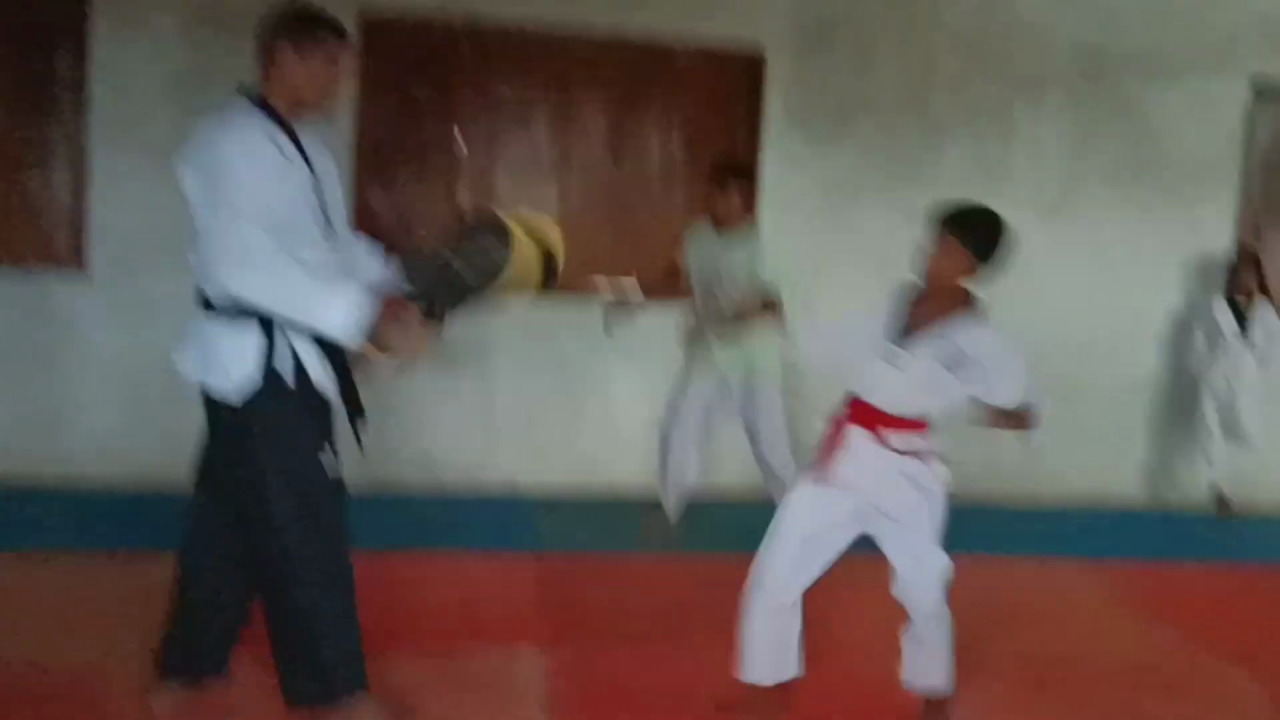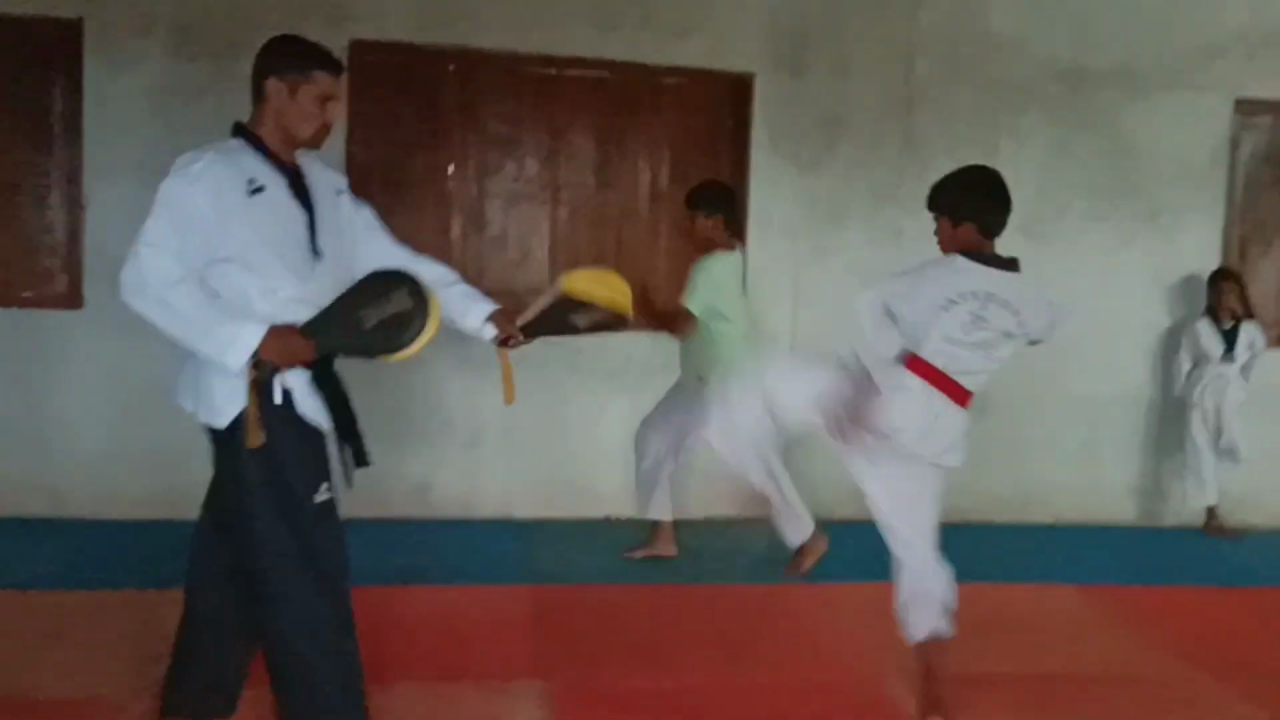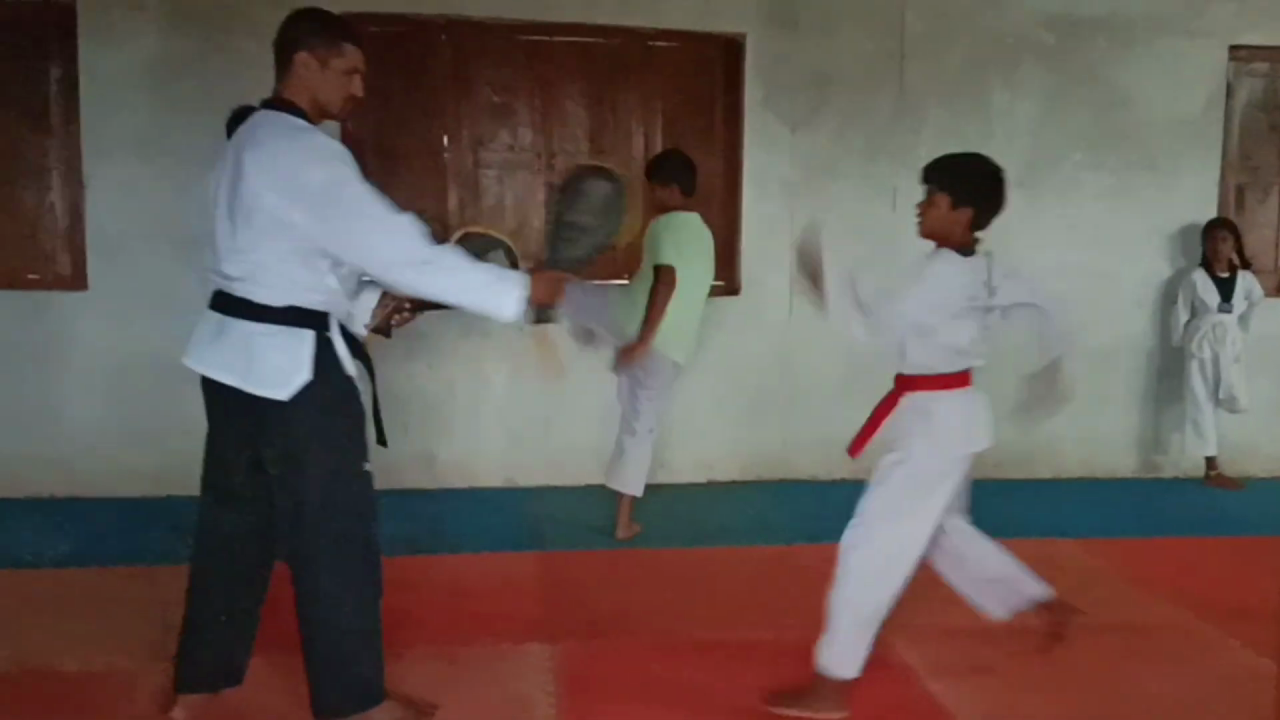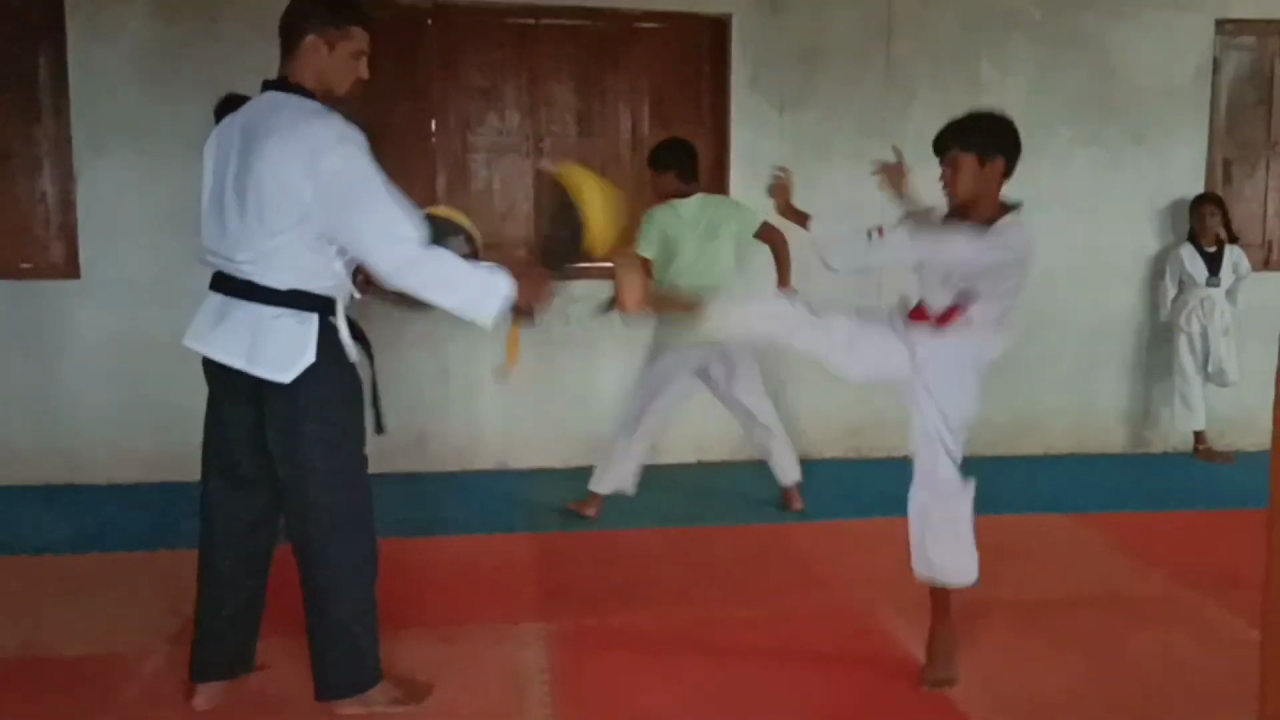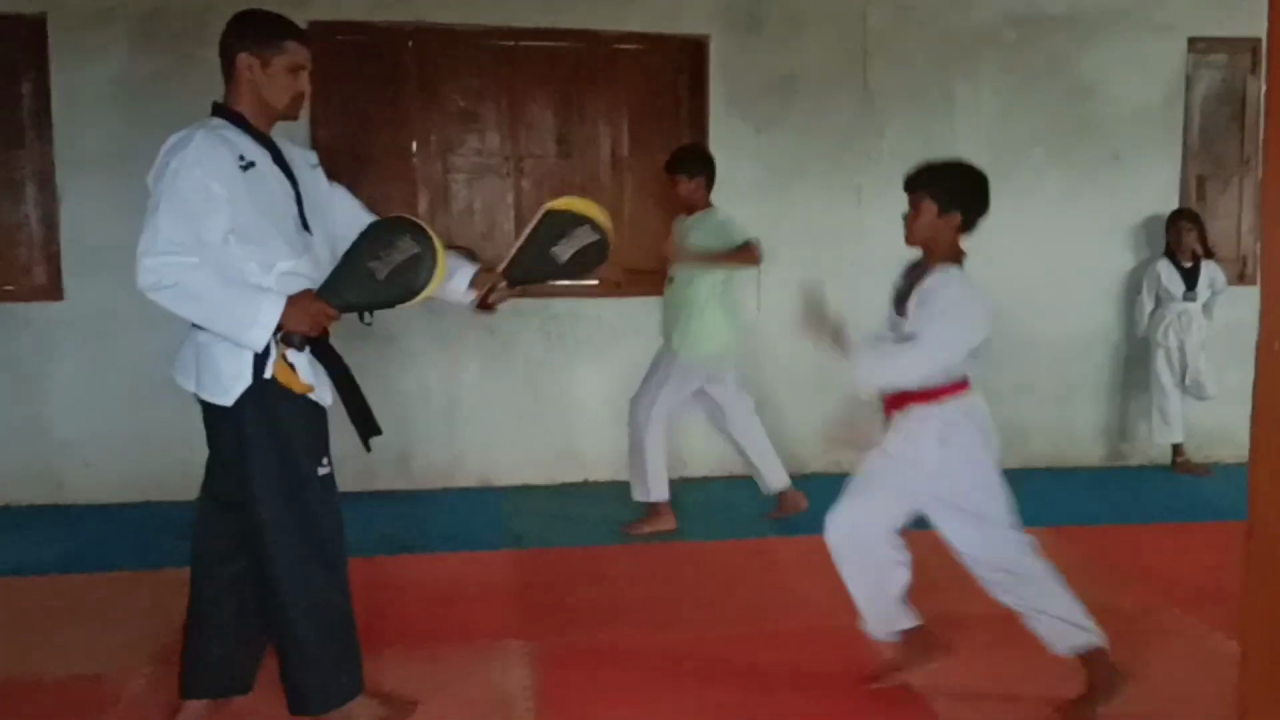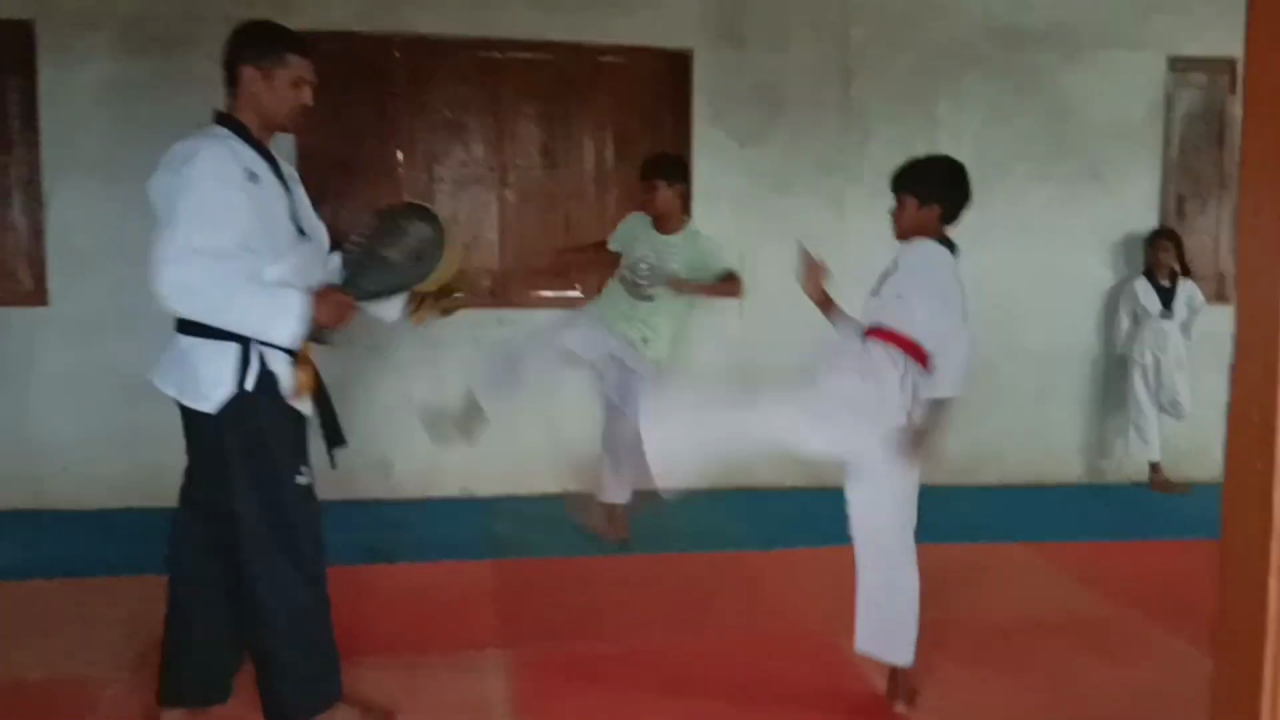
dt=0.5s
person 1, frame 1
left shoulder: (296, 148)
right shoulder: (240, 140)
left elbow: (335, 246)
right elbow: (243, 263)
left wrist: (398, 291)
right wrist: (357, 313)
left hip: (268, 358)
right hip: (263, 358)
left knee: (235, 515)
right knee: (306, 527)
person 1, frame 2
left shoulder: (325, 186)
right shoulder: (206, 176)
left elbow: (394, 263)
right elbow: (147, 281)
left wrist: (483, 315)
right wrist: (251, 341)
left hip: (294, 391)
right hip: (252, 394)
left knee: (236, 549)
right knee: (301, 559)
person 1, frame 3
left shoulder: (248, 144)
right shoulder: (304, 153)
right elbow: (398, 249)
left wrist: (363, 307)
right wrist: (518, 287)
left hip: (234, 351)
right hip: (294, 364)
left knee: (234, 516)
right knee: (333, 531)
person 1, frame 4
left shoulder: (235, 128)
right shoulder: (321, 137)
right elbow: (397, 248)
right wrist: (505, 289)
left hip: (233, 331)
right hip: (297, 343)
left knee: (237, 504)
right knee: (333, 517)
person 1, frame 5
left shoulder: (293, 162)
right shoulder: (198, 155)
left elbow: (369, 239)
right elbow: (163, 270)
left wrist: (465, 279)
right wrist: (274, 311)
left hip: (280, 367)
right hip: (252, 369)
left knee: (236, 525)
right knee: (302, 531)
person 1, frame 6
left shoulder: (268, 166)
right shoulder: (206, 162)
left elbow: (317, 263)
right elbow: (179, 281)
right wrist: (299, 310)
left hip: (243, 375)
right hip: (239, 377)
left knee: (213, 532)
right knee: (282, 539)
person 2, frame 1
left shoulder: (980, 341)
right shoulder: (902, 302)
left elbow: (1018, 409)
right elbow: (849, 344)
left wrist: (1005, 415)
left hip: (904, 467)
right hip: (847, 451)
left knee: (924, 588)
right knee: (777, 570)
person 2, frame 2
left shoulder: (943, 272)
right shoulder: (1028, 295)
left elbow: (880, 327)
right elbow: (1042, 326)
left hip: (899, 399)
right hip: (942, 428)
left knee: (765, 386)
right knee: (917, 553)
person 2, frame 3
left shoulder: (938, 271)
right shoulder: (987, 269)
left elbow: (869, 322)
right elbow: (1036, 308)
left wrist: (819, 276)
right wrist: (1050, 369)
left hip: (934, 420)
right hip: (952, 411)
left knee: (874, 544)
right knee: (935, 529)
right ankle: (1042, 606)
person 2, frame 4
left shoulder: (1011, 237)
right shoulder: (937, 222)
left elbow: (958, 257)
right elbow: (859, 253)
left wrist: (913, 205)
right wrist: (790, 212)
left hip: (951, 365)
right hip: (906, 344)
left knee: (939, 481)
right knee: (805, 326)
left ankle: (942, 623)
person 2, frame 5
left shoulder: (952, 290)
right shoulder: (917, 274)
left elbow: (906, 366)
left wrist: (841, 342)
left hip: (946, 435)
right hip: (913, 432)
left knee: (997, 552)
right knee: (851, 528)
left ankle: (1097, 664)
right ankle: (909, 638)
person 2, frame 6
left shoulder: (921, 255)
right shoulder: (940, 269)
left elbow: (951, 337)
left wrist: (931, 423)
right wrist: (821, 299)
left hip: (868, 382)
right hip: (902, 401)
left knee: (748, 413)
right knee: (887, 545)
right ankle: (901, 678)
person 3, frame 1
left shoulder: (757, 247)
right shoulder: (698, 236)
left elbow: (773, 307)
right elbow: (683, 280)
left wrist: (725, 325)
left hip: (755, 360)
right hip: (708, 357)
left knee: (771, 443)
right knee: (678, 429)
right ankle: (671, 510)
person 3, frame 2
left shoulder: (708, 269)
right shoulder: (733, 253)
left elbow: (680, 326)
left wrist: (644, 307)
left hip: (728, 380)
right hip: (700, 379)
right knee: (651, 442)
left ankle: (808, 539)
right ankle: (663, 538)
person 3, frame 3
left shoulder: (665, 226)
right shoulder: (703, 234)
left elbow: (665, 282)
left wrist: (641, 343)
left hip: (641, 333)
right hip: (672, 348)
left knee: (574, 293)
right knee: (640, 427)
right ankle: (624, 519)
person 3, frame 4
left shoulder: (658, 218)
right shoulder: (729, 207)
left elbow: (638, 274)
right elbow: (776, 238)
left wrist: (625, 298)
right wrist: (785, 286)
left hip: (678, 337)
right hip: (725, 337)
left knee: (640, 417)
right knee: (758, 411)
left ankle: (597, 497)
right ankle: (792, 491)
person 3, frame 5
left shoulder: (713, 222)
right shoulder: (686, 224)
left elbow: (751, 254)
left wrist: (691, 258)
left hip: (695, 341)
right hip: (696, 336)
left knee: (645, 413)
right knee: (739, 419)
left ankle: (660, 510)
right ankle: (788, 494)
person 3, frame 6
left shoulder: (699, 245)
right shoulder: (635, 225)
left elbow: (734, 286)
left wrist: (689, 286)
right wrist: (570, 252)
left hip: (642, 349)
right hip: (601, 325)
left knee: (625, 429)
right knee: (526, 354)
left ankle: (614, 506)
right ankle: (470, 416)
person 4, frame 1
right shoulder: (1215, 307)
right elbow: (1199, 342)
right wrist: (1203, 371)
left hip: (1245, 378)
right hip: (1218, 377)
left knee: (1246, 434)
right knee: (1213, 434)
right ankle: (1221, 497)
person 4, frame 2
left shoulder: (1249, 329)
right shoulder: (1198, 328)
left elbow: (1257, 354)
right elbow: (1183, 364)
left wrist: (1240, 381)
right wrist: (1185, 394)
left hip: (1231, 397)
right hip: (1204, 396)
left knee: (1235, 452)
right knee: (1202, 454)
right ankle: (1212, 517)
person 4, frame 3
left shoulder: (1245, 279)
right shoulder: (1195, 279)
left elbow: (1256, 304)
right elbow: (1180, 315)
left wrist: (1239, 332)
right wrist: (1183, 344)
left hip: (1231, 346)
right hip: (1201, 346)
left knee: (1237, 403)
right knee: (1201, 404)
right ankle: (1212, 469)
person 4, frame 4
left shoulder: (1232, 253)
right shoulder: (1182, 254)
left elbow: (1243, 277)
right elbow: (1168, 289)
left wrist: (1228, 306)
right wrist: (1170, 319)
left hip: (1219, 320)
right hip: (1190, 321)
left knee: (1226, 377)
right knee: (1190, 379)
right ankle: (1201, 443)
person 4, frame 5
left shoulder: (1209, 268)
right shoulder: (1159, 269)
left elbow: (1218, 291)
right elbow: (1145, 304)
left wrist: (1202, 319)
right wrist: (1147, 333)
left hip: (1196, 335)
right hip: (1167, 335)
left knee: (1204, 390)
right knee: (1168, 393)
right ankle: (1179, 456)
person 4, frame 6
left shoulder: (1186, 287)
right shoulder: (1136, 287)
left elbow: (1197, 310)
right elbow: (1123, 321)
left wrist: (1182, 337)
right wrist: (1127, 351)
left hip: (1173, 353)
right hip: (1144, 353)
left knee: (1180, 408)
right knee: (1144, 410)
right ankle: (1156, 473)
